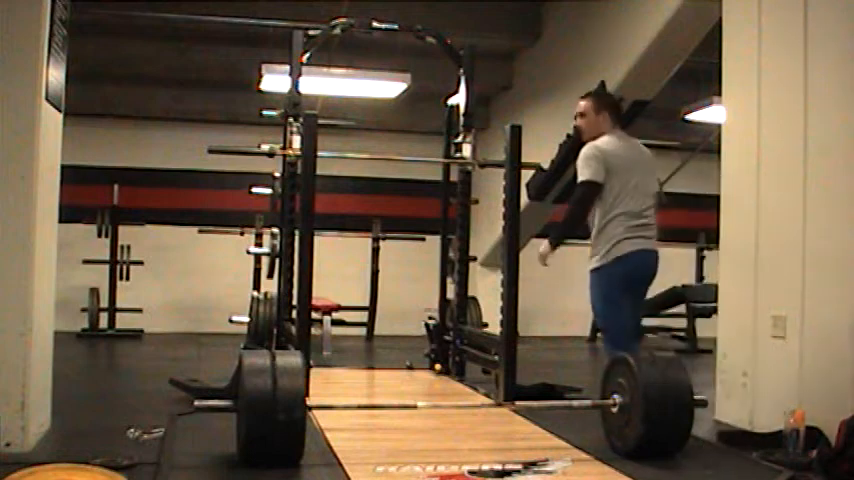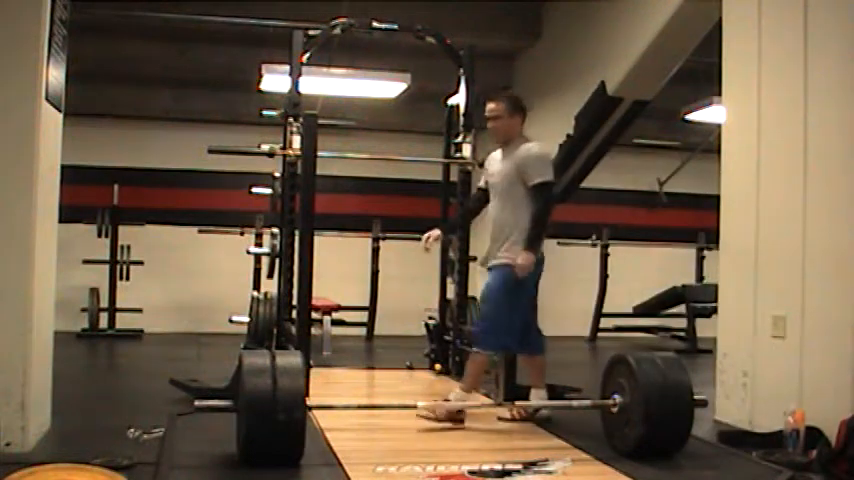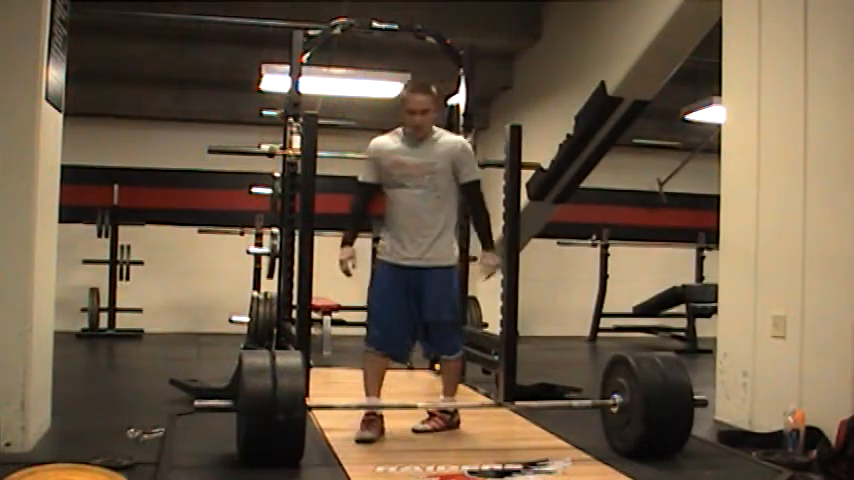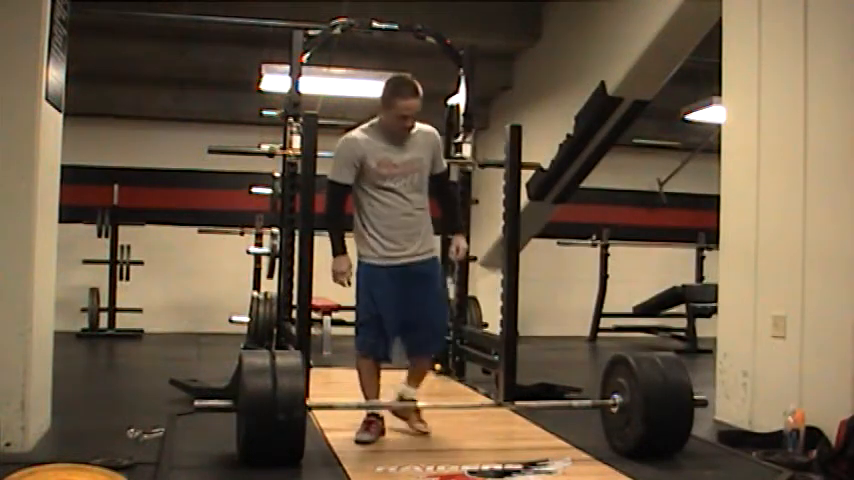
dt=1s
person 1, frame 1
left shoulder: (596, 150)
right shoulder: (643, 153)
left elbow: (582, 202)
left wrist: (552, 242)
left hip: (614, 253)
right hip: (646, 251)
left knee: (617, 337)
right knee: (628, 329)
person 1, frame 2
left shoulder: (533, 155)
right shoulder: (495, 159)
left elbow: (543, 205)
right elbow: (477, 203)
left wrist: (530, 250)
right wrist: (443, 229)
left hip: (517, 262)
right hip: (502, 259)
left knee: (488, 329)
right knee: (525, 332)
left ankle: (457, 403)
right ankle: (538, 401)
person 1, frame 3
left shoulder: (456, 148)
right shoulder: (380, 148)
left elbow: (474, 200)
right elbow: (362, 199)
left wrist: (488, 248)
right wrist: (348, 242)
left hip: (439, 262)
right hip: (392, 260)
left knee: (445, 336)
right knee: (380, 336)
left ankle: (448, 409)
right ankle: (373, 413)
person 1, frame 4
left shoulder: (430, 139)
right shoulder: (355, 144)
left elbow: (443, 188)
right elbow: (336, 200)
left wrist: (457, 232)
right wrist: (339, 253)
left hip: (424, 257)
right hip: (377, 261)
left knee: (431, 334)
right knee: (370, 340)
left ankle: (406, 399)
right ankle: (374, 414)
